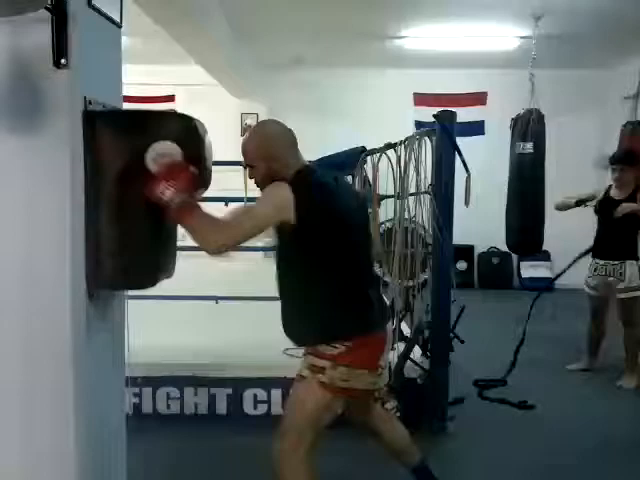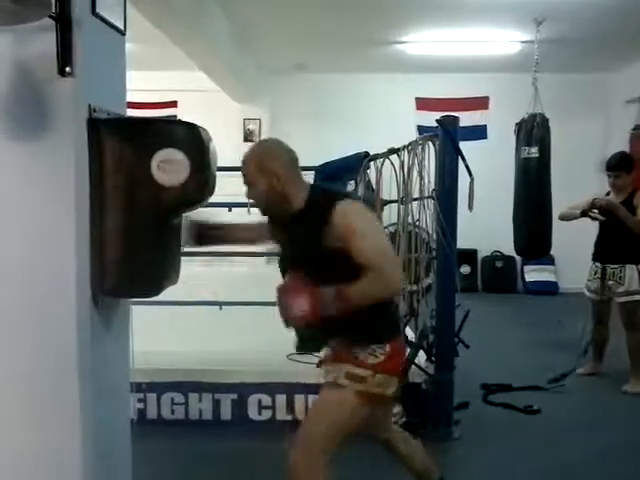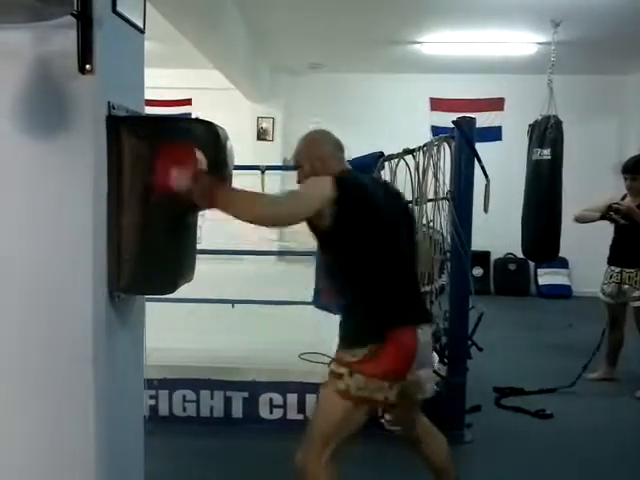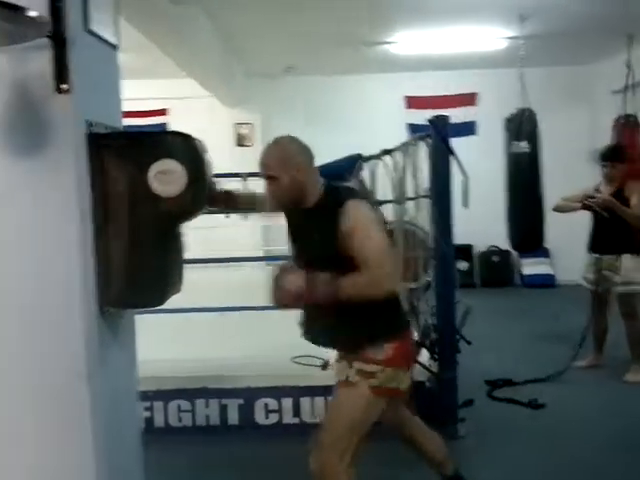
dt=1s
person 1, frame 1
left shoulder: (287, 194)
right shoulder: (343, 189)
left elbow: (217, 239)
left wrist: (176, 201)
left hip: (341, 341)
right hip: (365, 328)
left knee: (289, 449)
right knee: (368, 411)
person 1, frame 2
left shoulder: (344, 210)
right shoulder: (285, 215)
left elbow: (392, 279)
right elbow: (257, 232)
left wrist: (328, 300)
right wrist: (204, 231)
left hip: (373, 349)
right hip: (348, 343)
right knee: (380, 427)
person 1, frame 3
left shoulder: (328, 188)
right shoulder: (387, 193)
left elbow: (271, 211)
left wrist: (199, 187)
left hip: (374, 342)
right hip: (408, 330)
right knee: (412, 421)
person 1, frame 4
left shoulder: (352, 209)
right shoulder: (301, 204)
left elbow: (386, 280)
right elbow: (252, 201)
left wrist: (315, 286)
right wrist: (218, 197)
left hip: (379, 344)
right hip: (383, 333)
right knee: (399, 417)
person 2, frame 1
right shoulder: (600, 193)
right elbow: (559, 205)
right wrist: (579, 201)
right hip: (599, 262)
right knee: (596, 315)
right ankle: (590, 359)
person 2, frame 2
right shoulder: (602, 197)
right elbow: (563, 215)
left wrist: (617, 208)
right wrist: (584, 212)
right hip: (600, 265)
right knee: (599, 318)
right ankle: (595, 363)
person 2, frame 3
right shoulder: (617, 200)
right elbow: (578, 216)
right wrist: (603, 215)
right hip: (615, 269)
right knee: (614, 321)
right ankle: (609, 369)
person 2, frame 4
right shoulder: (593, 190)
right elbow: (558, 205)
left wrist: (613, 202)
right wrist: (583, 204)
right hip: (597, 256)
right knee: (598, 307)
right ankle: (596, 354)
